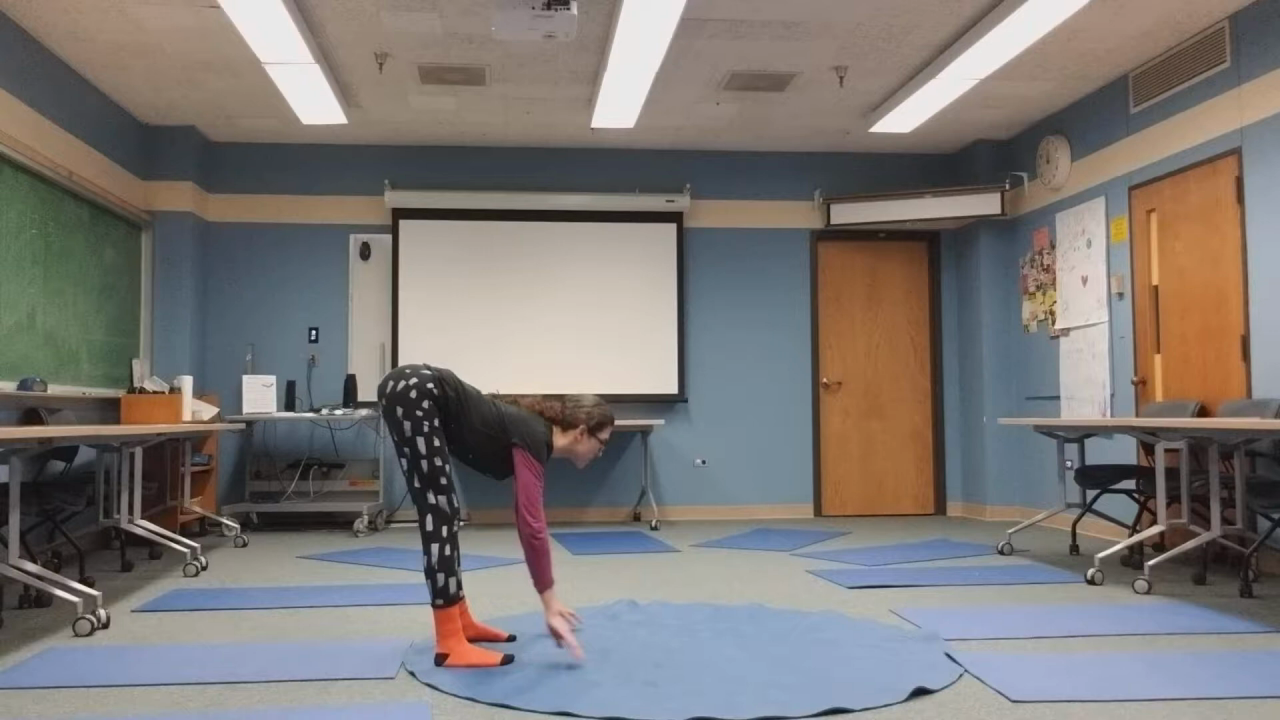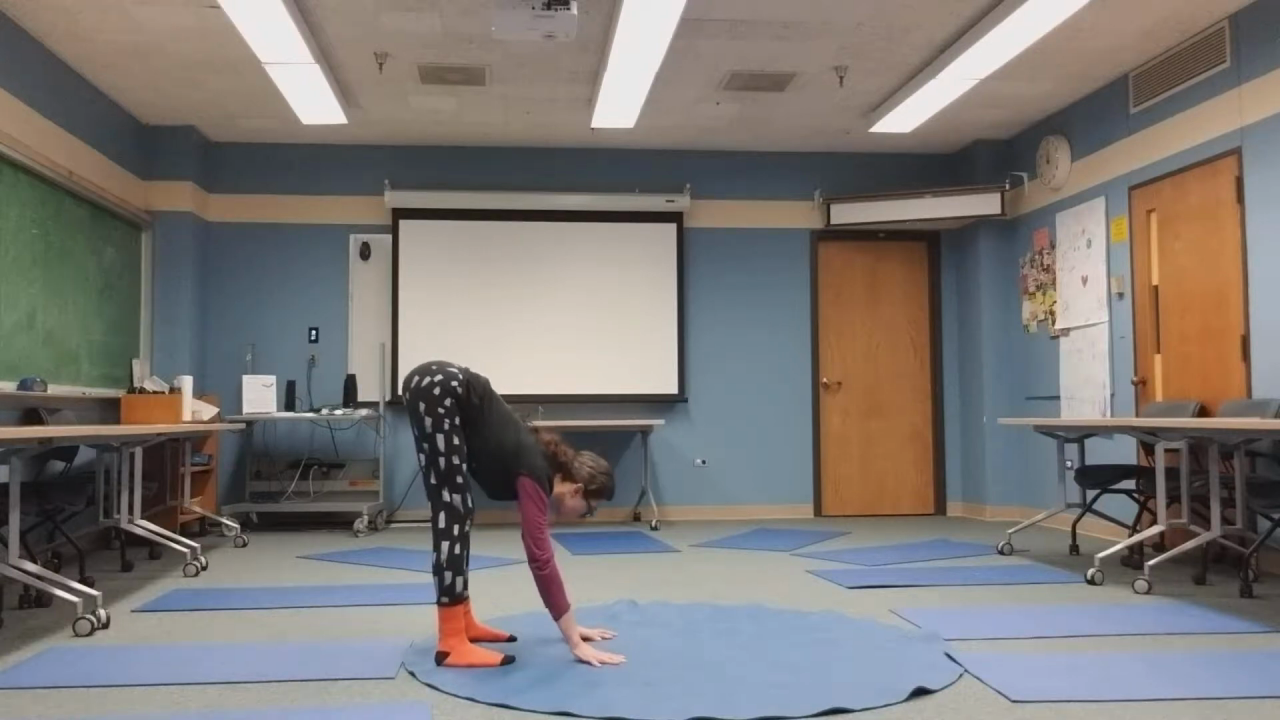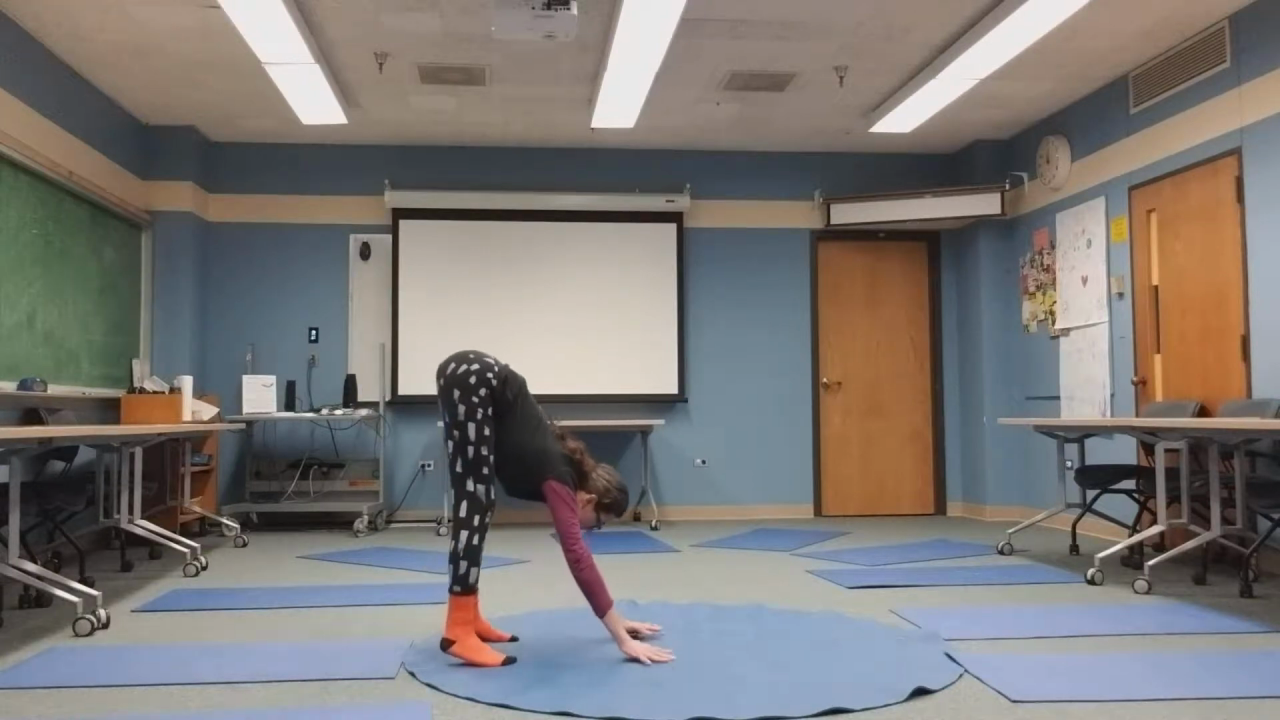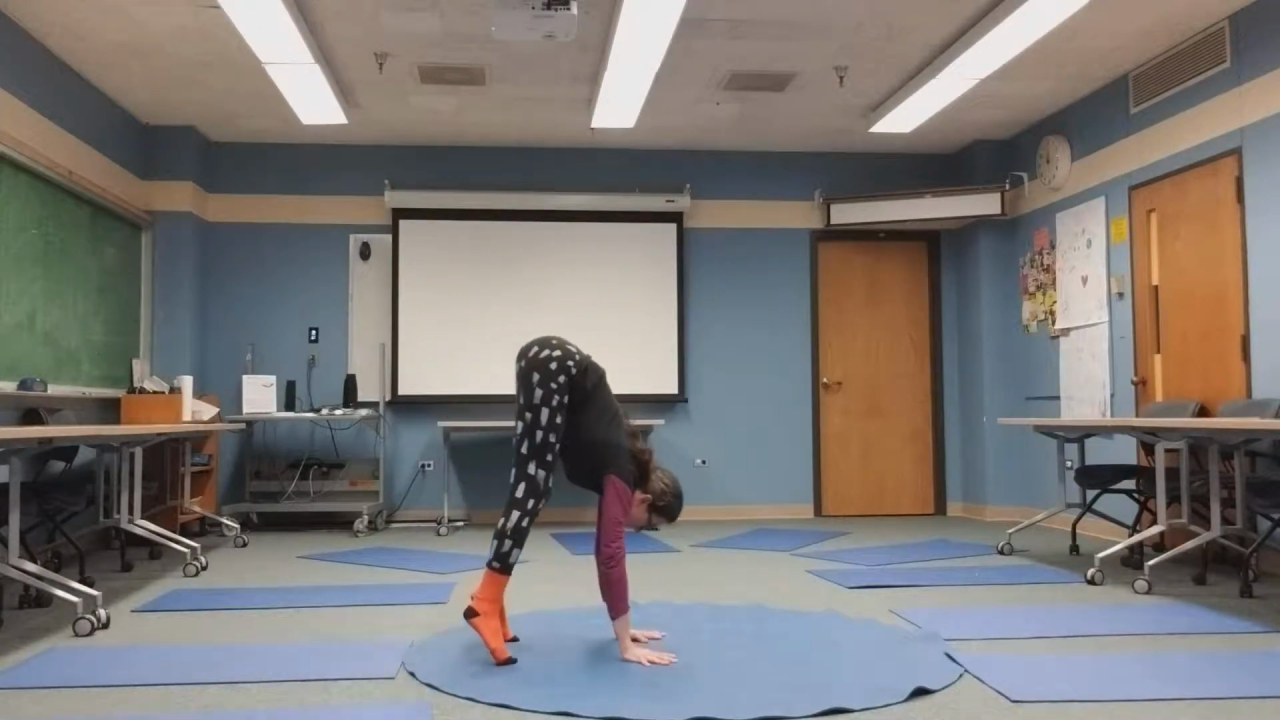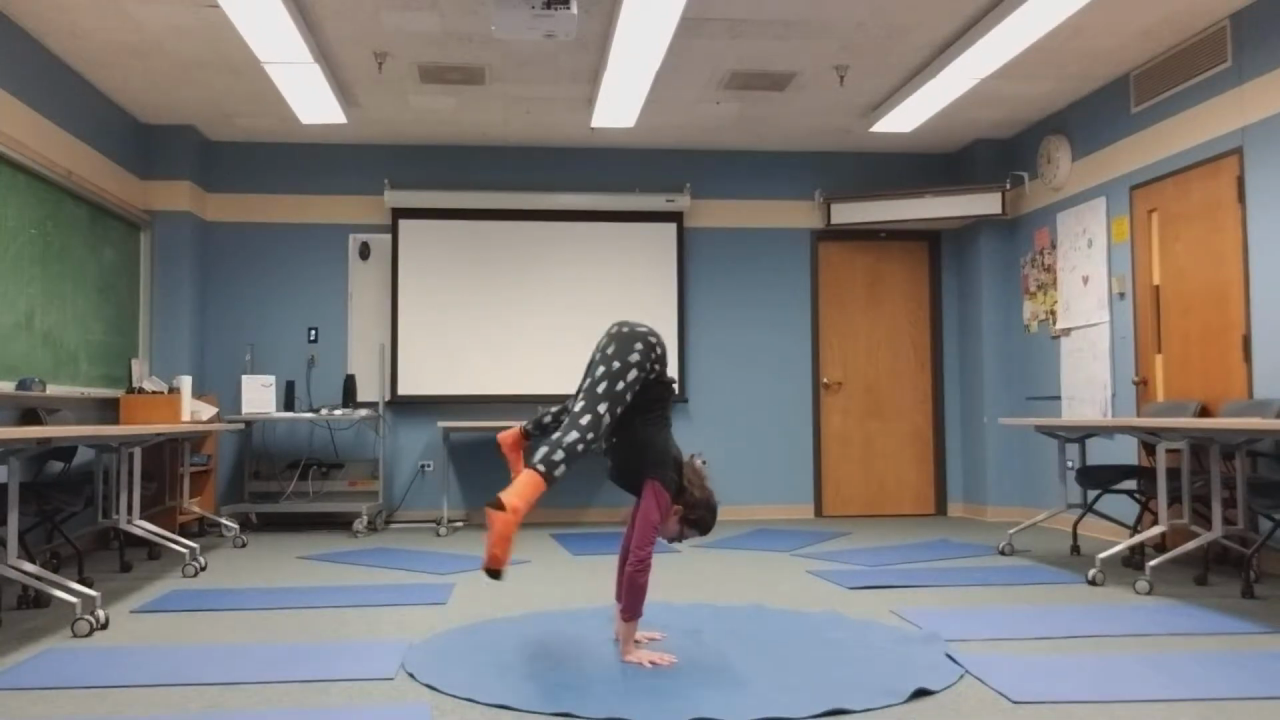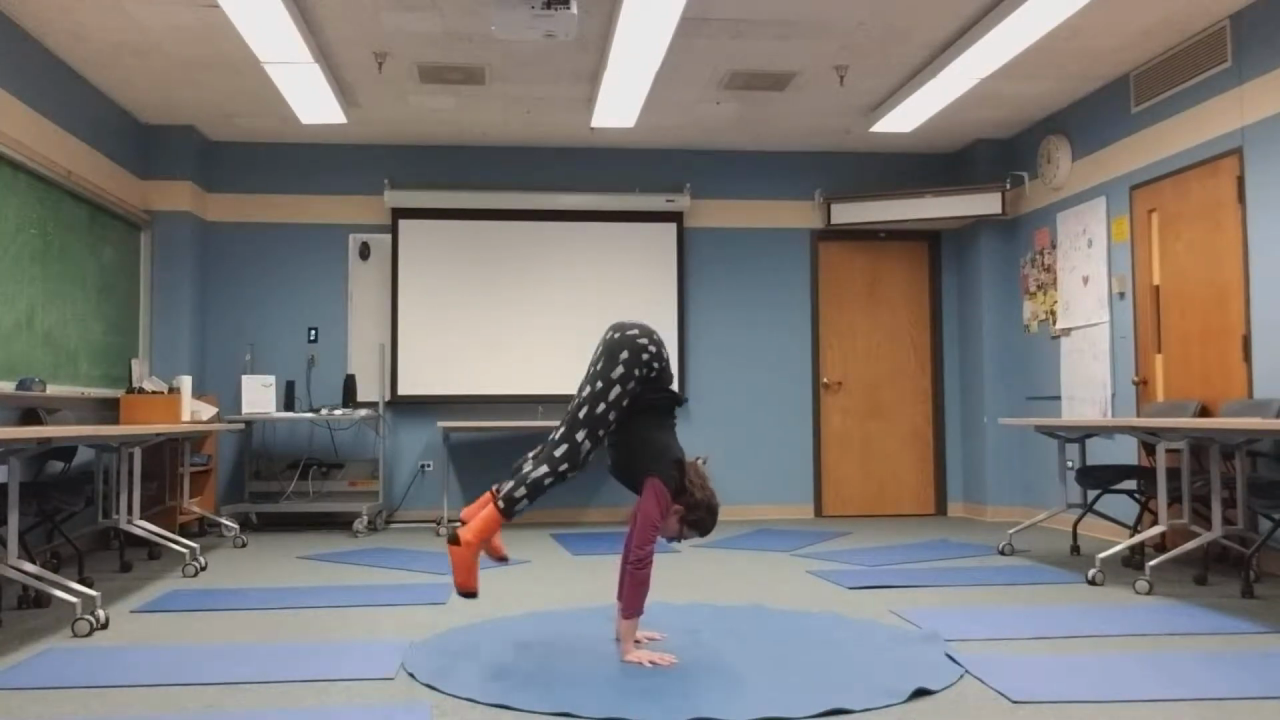
dt=0.7s
person 1, frame 1
left shoulder: (535, 433)
right shoulder: (532, 441)
left elbow: (531, 525)
right elbow: (532, 528)
left wrist: (552, 602)
right wrist: (551, 610)
left hip: (417, 395)
right hip: (413, 394)
left knee: (443, 514)
right knee: (439, 515)
left ankle: (461, 621)
right ankle: (451, 644)
person 1, frame 2
left shoulder: (543, 467)
right shoulder: (535, 474)
left elbow: (540, 556)
right elbow: (541, 559)
left wrist: (572, 629)
right wrist: (575, 643)
left hip: (444, 390)
right hip: (436, 389)
left knee: (457, 512)
right knee: (452, 513)
left ankle: (463, 621)
right ankle: (452, 643)
person 1, frame 3
left shoulder: (564, 470)
right shoulder: (558, 478)
left elbow: (577, 554)
right elbow: (578, 558)
left wrist: (618, 624)
right wrist: (623, 639)
left hip: (476, 379)
right hip: (471, 378)
left knee: (477, 505)
right knee: (475, 505)
left ankle: (469, 618)
right ankle: (459, 630)
person 1, frame 4
left shoulder: (618, 469)
right shoulder: (621, 475)
left elbow: (607, 549)
right elbow: (611, 554)
left wrist: (625, 629)
right wrist: (626, 645)
left knee: (530, 487)
right knee: (532, 489)
left ankle: (491, 602)
right ankle: (486, 604)
person 1, frame 5
left shoulder: (655, 480)
right shoulder: (662, 484)
left elbow: (632, 548)
right elbow: (639, 560)
left wrist: (624, 625)
right wrist: (629, 645)
left knee: (582, 409)
left ankle: (517, 437)
right ankle: (512, 505)
person 1, frame 6
left shoulder: (663, 479)
right shoulder: (663, 483)
left elbow: (633, 548)
right elbow: (639, 558)
left wrist: (625, 627)
right wrist: (627, 646)
left knee: (569, 444)
right knee: (568, 451)
left ankle: (489, 505)
right ankle: (474, 536)
